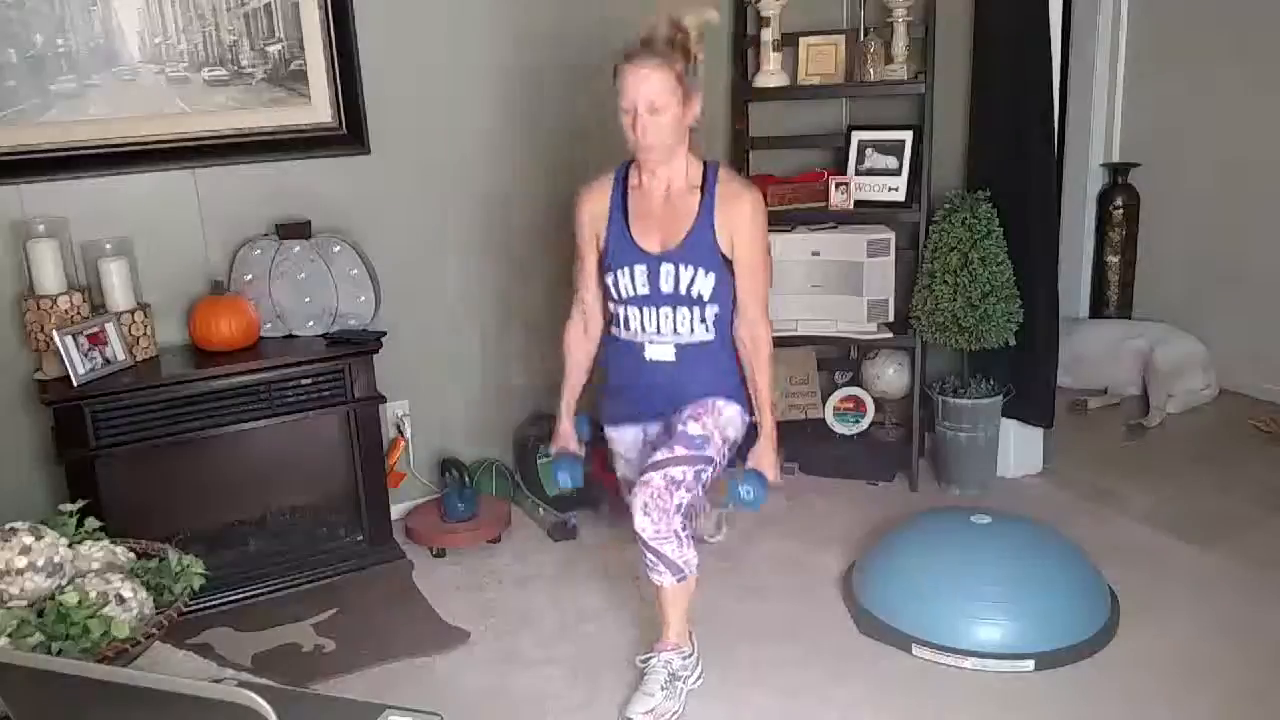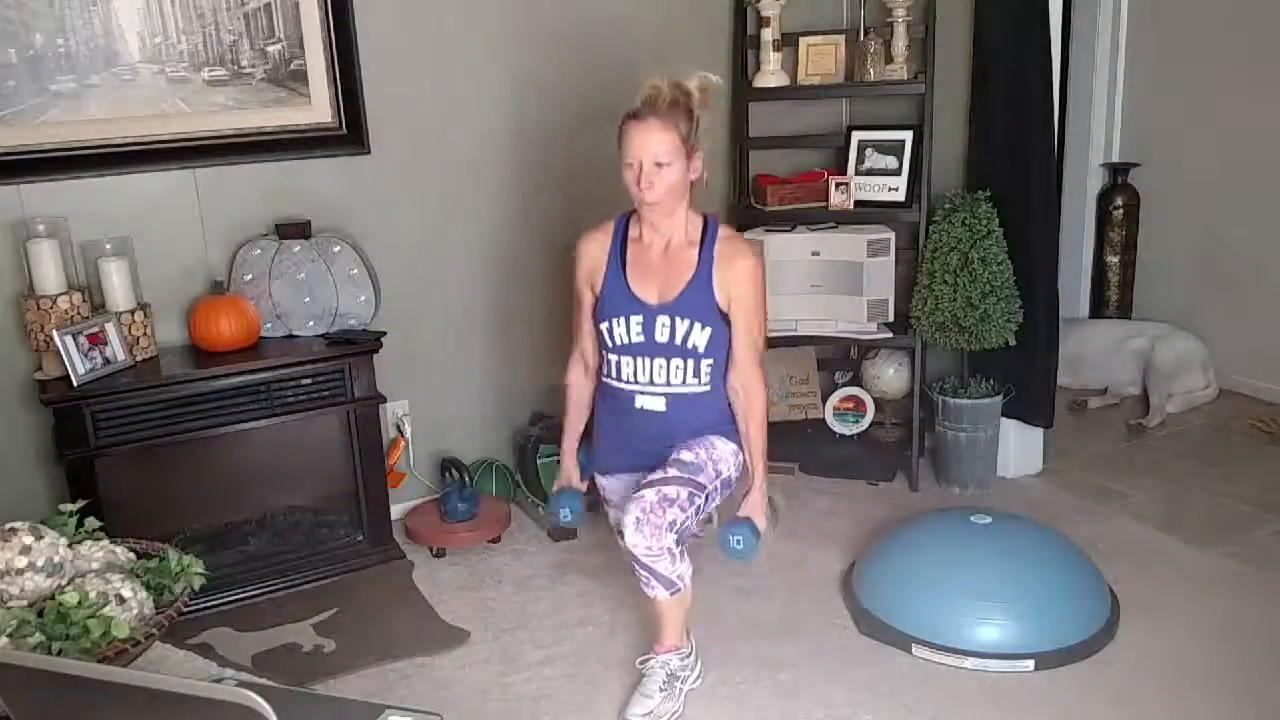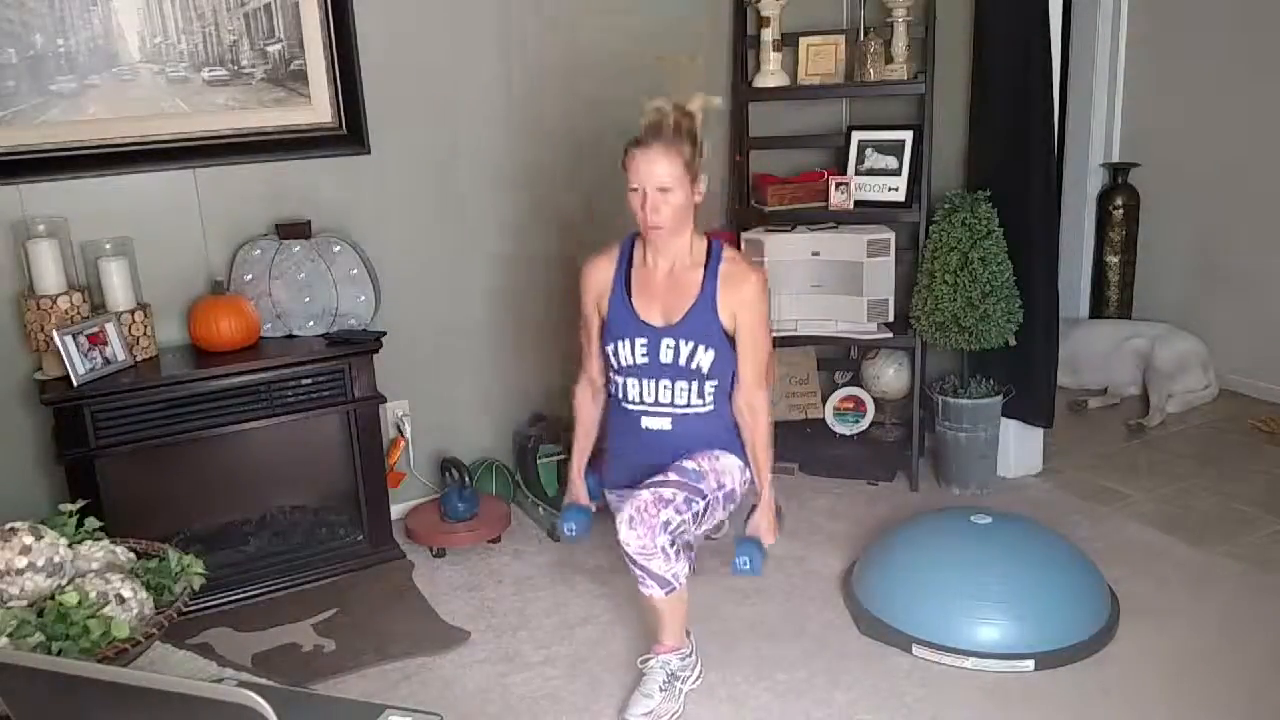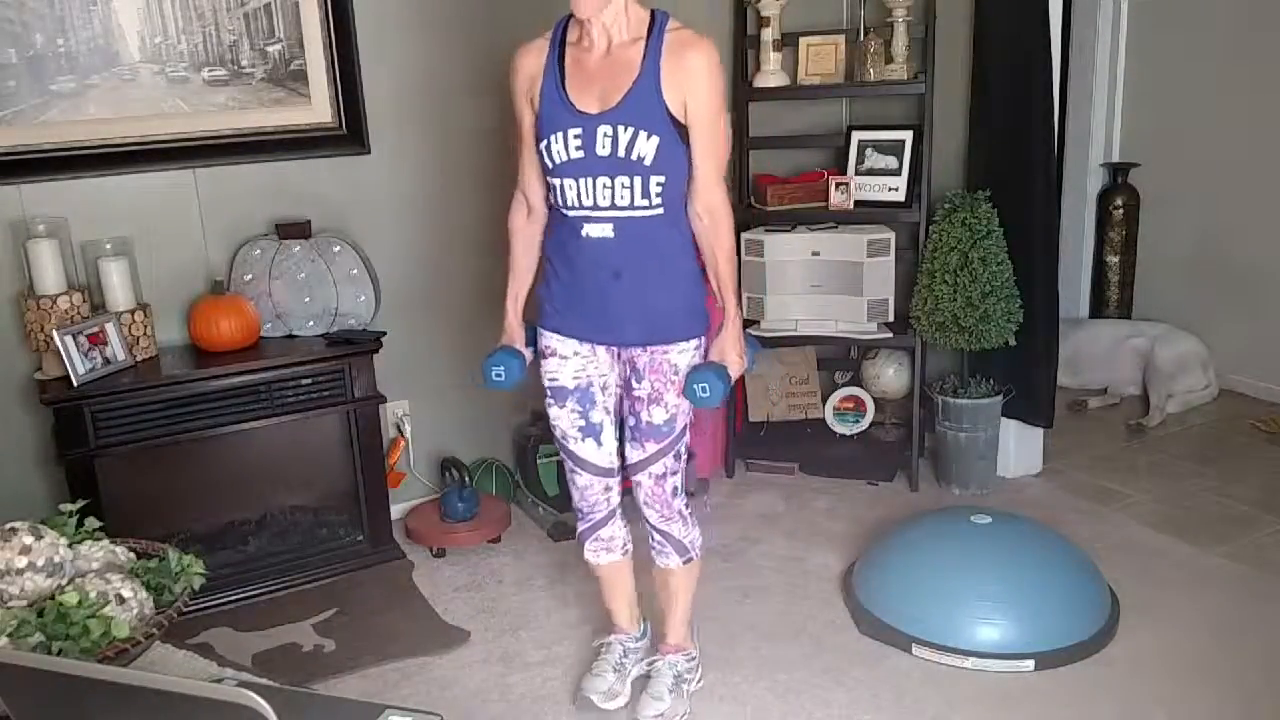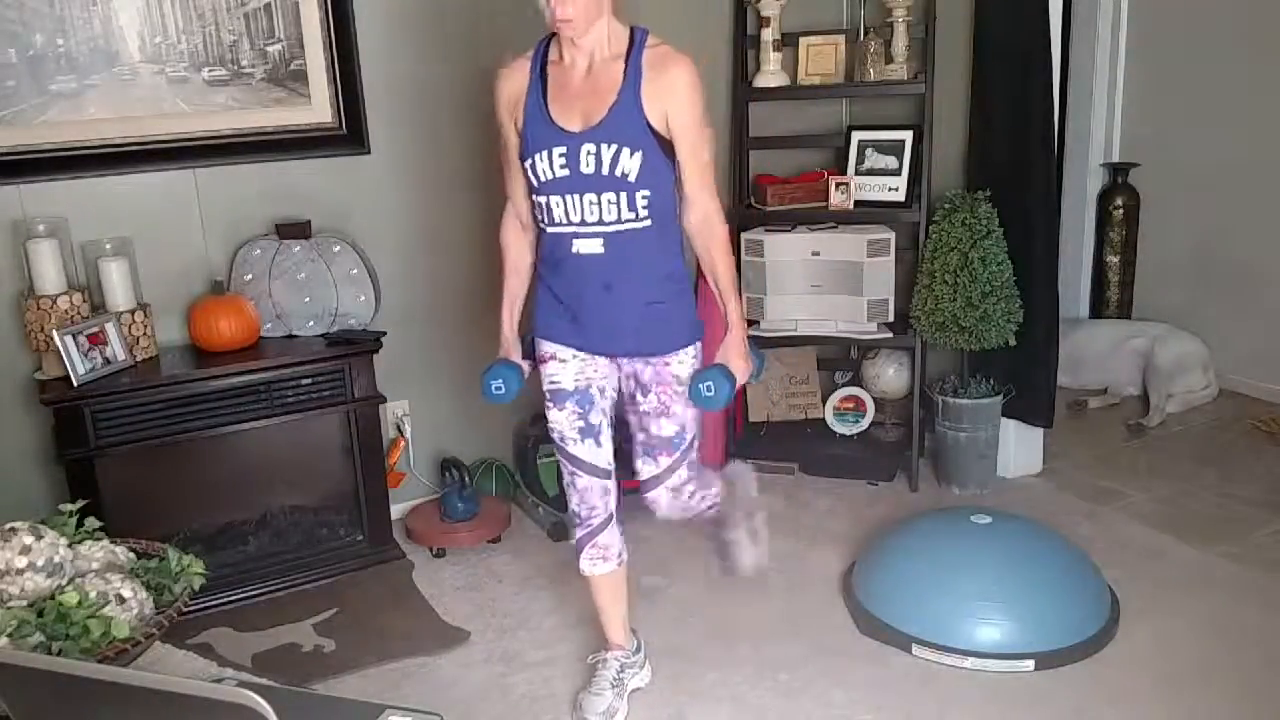
dt=0.7s
person 1, frame 1
left shoulder: (733, 204)
right shoulder: (600, 203)
left elbow: (752, 327)
right elbow: (586, 316)
left wrist: (767, 433)
right wrist: (565, 416)
left hip: (710, 395)
right hip: (629, 407)
left knee: (655, 502)
right knee: (654, 494)
left ankle: (676, 652)
right ankle: (692, 479)
person 1, frame 2
left shoulder: (731, 259)
right shoulder: (596, 250)
left elbow: (745, 378)
right elbow: (585, 360)
left wrist: (757, 482)
right wrist: (568, 452)
left hip: (704, 438)
right hip: (621, 447)
left knee: (646, 526)
right knee: (646, 522)
left ankle: (673, 656)
right ankle: (691, 507)
person 1, frame 3
left shoulder: (735, 279)
right shoulder: (602, 272)
left elbow: (752, 393)
right elbow: (591, 379)
left wrist: (765, 496)
right wrist: (576, 473)
left hip: (712, 453)
right hip: (632, 456)
left knee: (644, 527)
left ankle: (674, 655)
right ankle: (699, 520)
person 1, frame 4
left shoulder: (685, 58)
right shoulder: (535, 67)
left elbow: (709, 203)
right elbow: (531, 204)
left wrist: (731, 322)
right wrist: (512, 313)
left hip: (666, 322)
right hip: (571, 326)
left knee: (657, 490)
right knee: (591, 489)
left ankle: (677, 649)
right ankle: (624, 636)
person 1, frame 5
left shoulder: (665, 73)
right shoulder: (517, 83)
left elbow: (702, 211)
right elbow: (520, 218)
left wrist: (734, 326)
right wrist: (508, 330)
left hip: (658, 329)
right hip: (567, 332)
left knee: (667, 492)
right knee: (588, 498)
left ankle: (731, 496)
right ankle: (621, 653)
